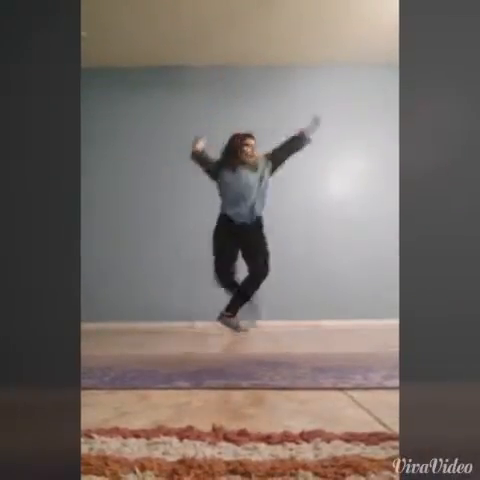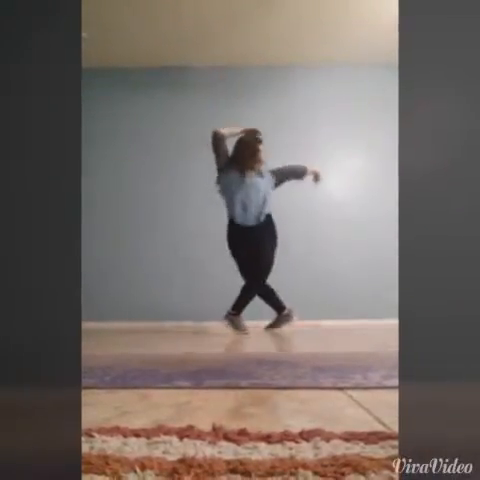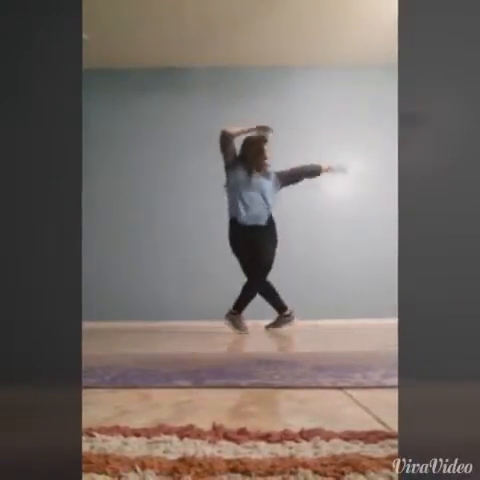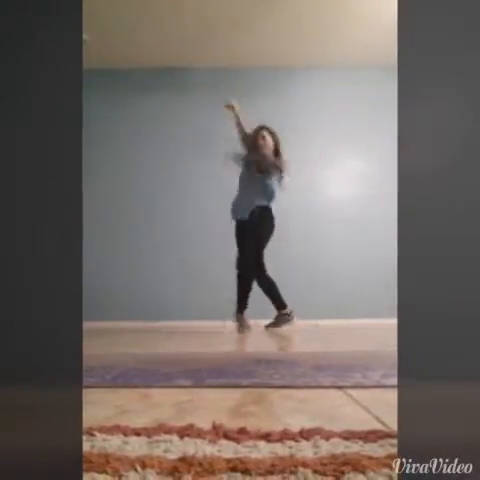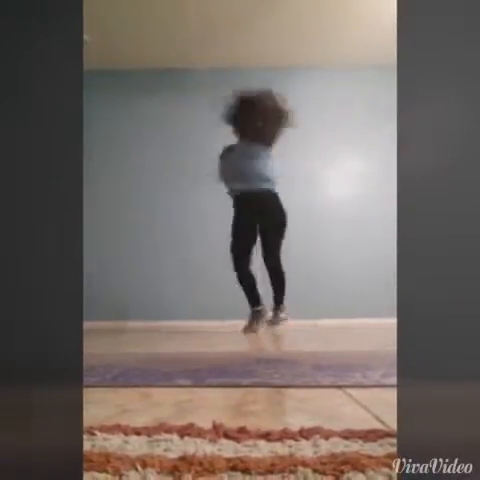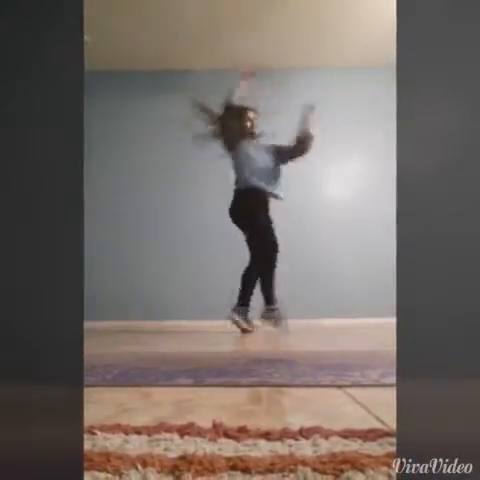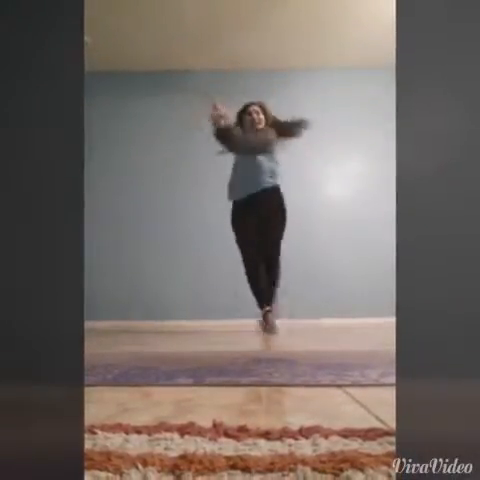
dt=0.2s
person 1, frame 1
left shoulder: (263, 166)
right shoulder: (221, 170)
left elbow: (288, 147)
right elbow: (197, 154)
left wrist: (308, 131)
right wrist: (200, 143)
left hip: (252, 227)
right hip: (227, 226)
left knee: (260, 272)
right knee: (224, 274)
left ankle: (229, 314)
person 1, frame 2
left shoulder: (266, 175)
right shoulder: (227, 169)
left elbow: (288, 171)
right elbow: (217, 136)
left wrist: (309, 170)
right wrist: (241, 132)
left hip: (264, 229)
right hip: (238, 231)
left knee: (257, 277)
right knee: (254, 278)
left ankle: (234, 314)
right ankle: (283, 311)
person 1, frame 3
left shoulder: (272, 177)
right shoulder: (235, 169)
left elbow: (297, 172)
right elbow: (226, 136)
left wrist: (323, 168)
right wrist: (251, 132)
left hip: (264, 230)
right hip: (239, 231)
left knee: (258, 276)
right knee: (255, 277)
left ankle: (235, 314)
right ankle: (284, 313)
person 1, frame 4
left shoulder: (273, 164)
right shoulder: (254, 160)
left elbow: (261, 161)
right elbow: (247, 141)
right wrist: (236, 114)
left hip: (260, 220)
right hip: (243, 221)
left knee: (246, 266)
right knee: (256, 268)
left ankle: (241, 313)
right ankle: (283, 311)
person 1, frame 5
left shoulder: (228, 153)
right shoulder: (261, 145)
left elbow: (226, 177)
left hip: (244, 208)
right hip: (270, 206)
left knee: (241, 263)
right knee: (273, 261)
left ankle: (257, 309)
right ankle: (278, 311)
person 1, frame 6
left shoulder: (267, 149)
right shoulder: (235, 144)
left elbow: (299, 149)
right elbow: (228, 111)
left wrist: (306, 124)
right wrist: (243, 82)
left hip: (261, 202)
right hip: (247, 202)
left knee: (260, 256)
right knee: (268, 250)
left ankle: (241, 309)
right ankle: (271, 307)
person 1, frame 7
left shoulder: (269, 135)
right shoulder: (242, 142)
left elbow: (240, 140)
left wrist: (225, 121)
right wrist: (222, 120)
left hip: (269, 200)
right hip: (244, 205)
left knee: (270, 257)
right knee: (251, 259)
left ankle: (268, 309)
right ankle: (266, 310)
